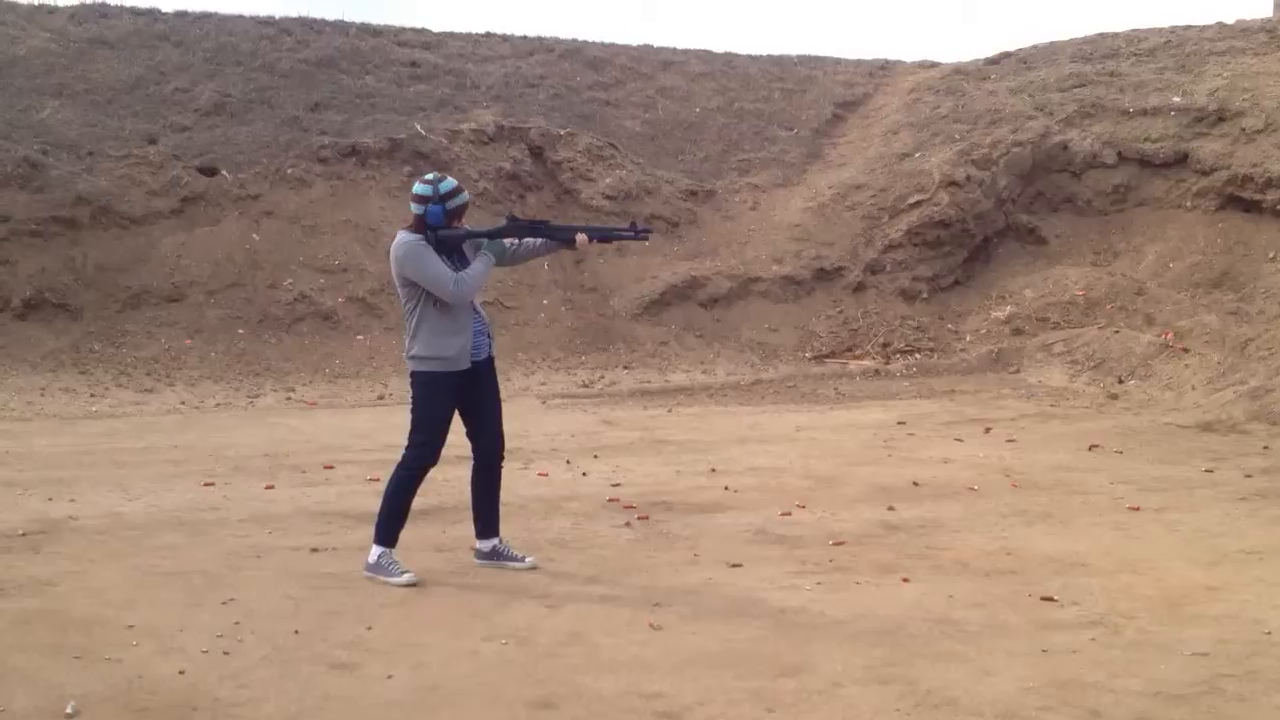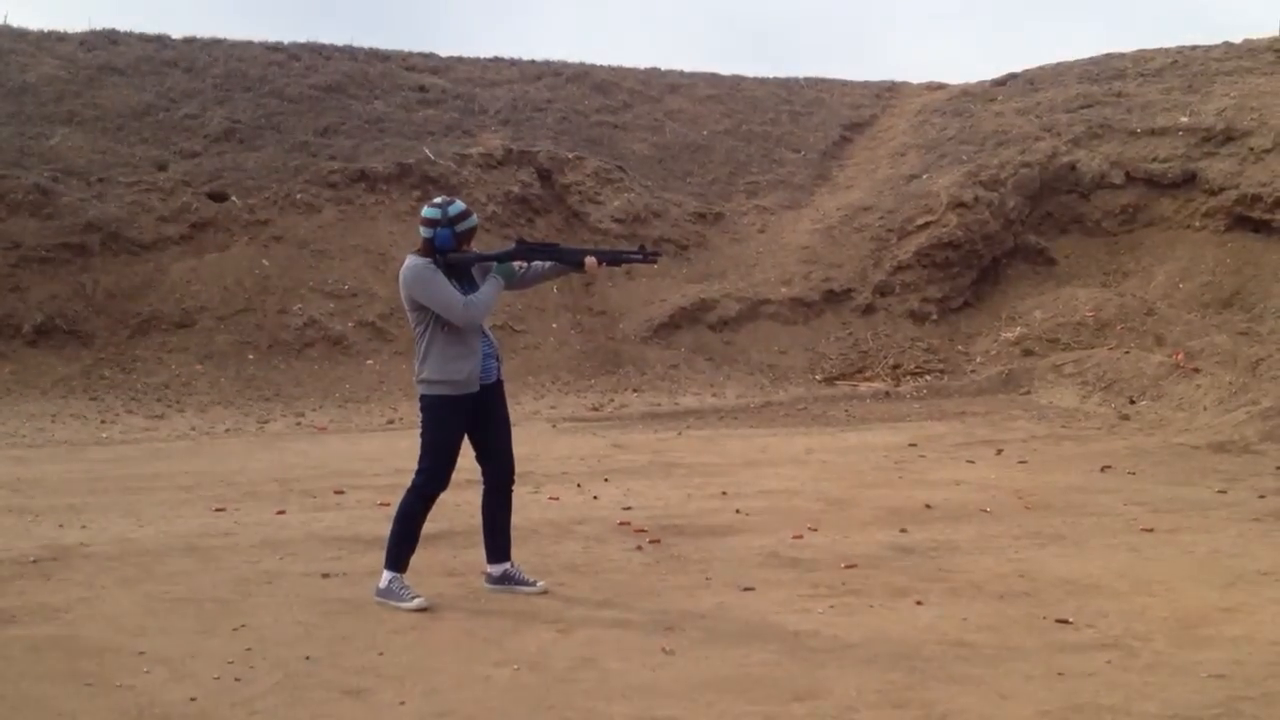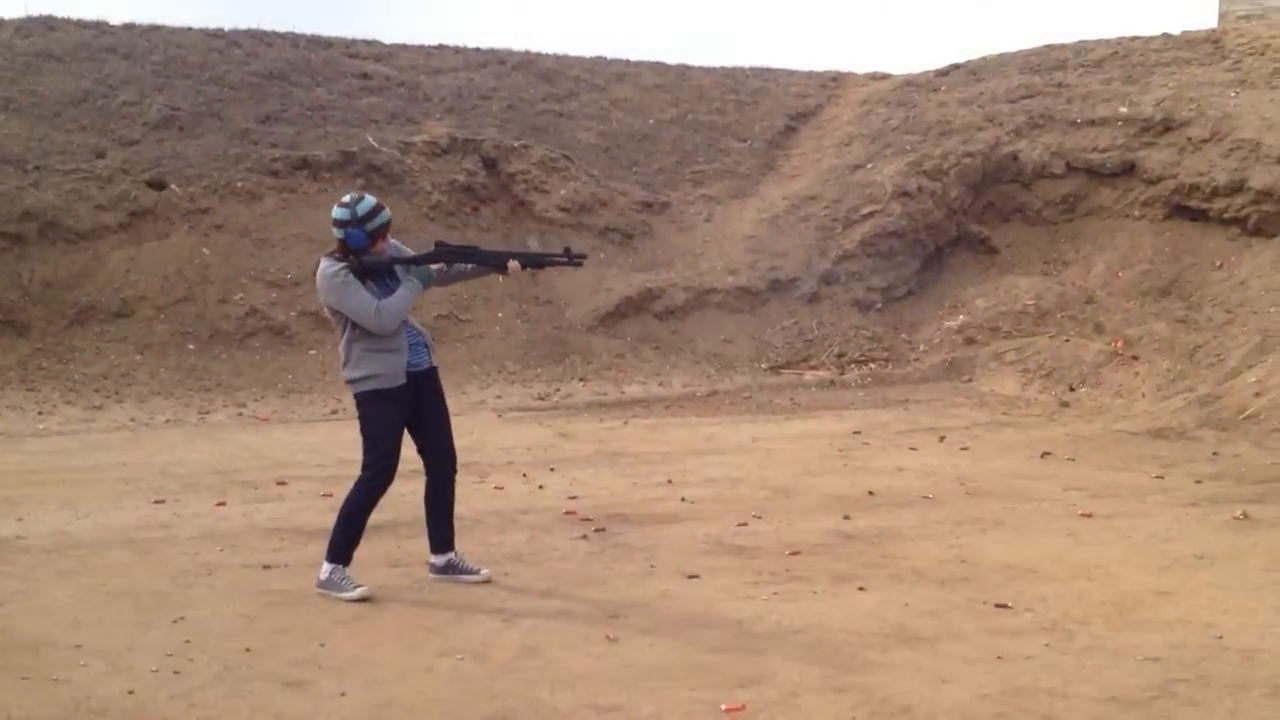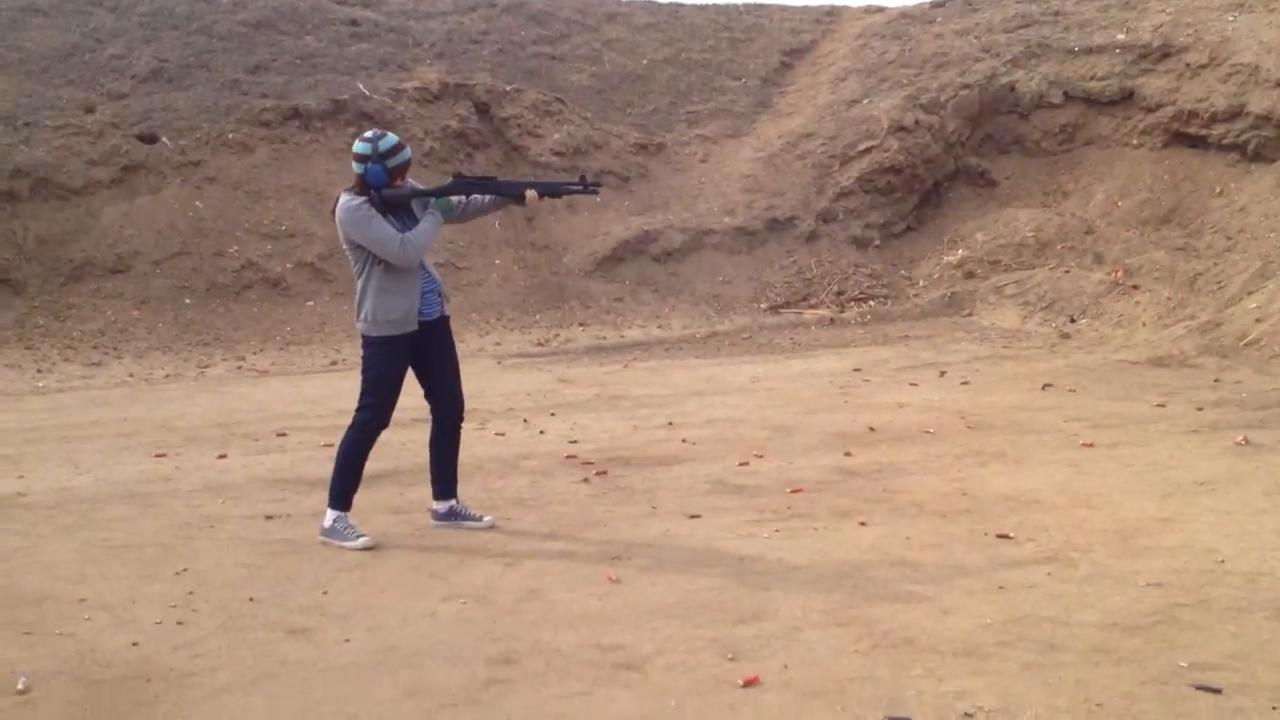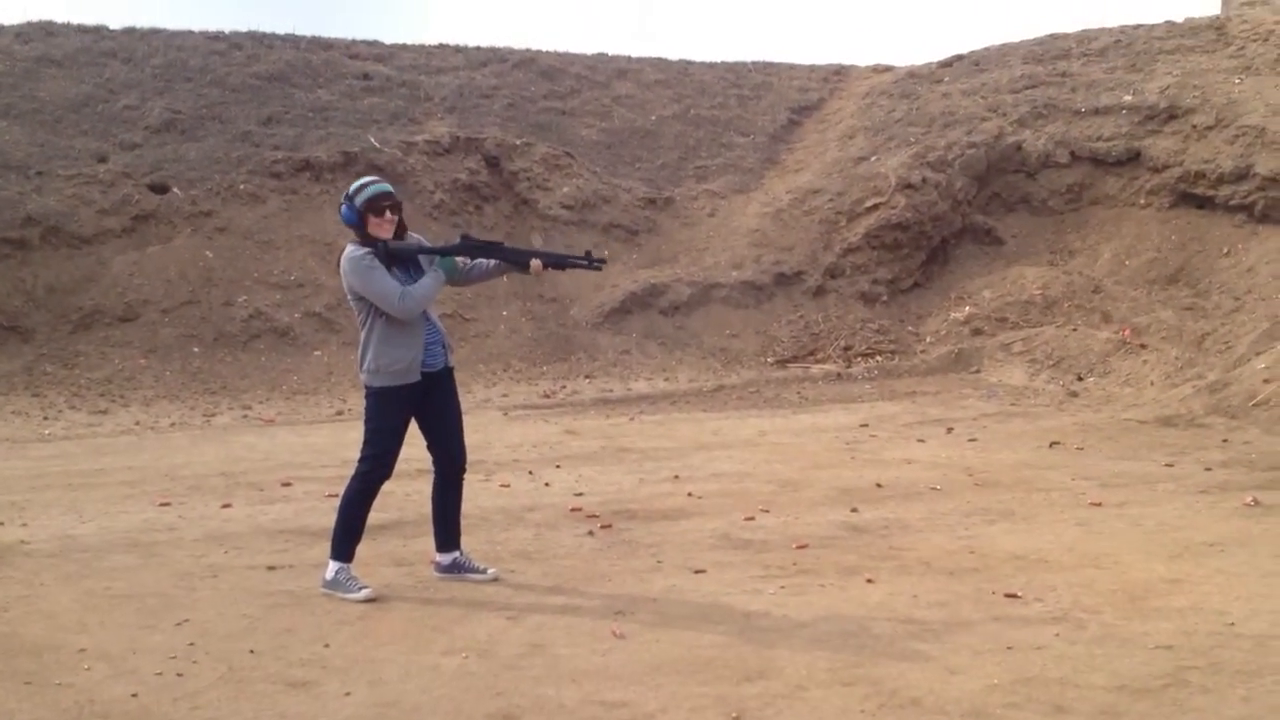
dt=1s
person 1, frame 1
left shoulder: (459, 239)
right shoulder: (408, 248)
left elbow: (510, 251)
right elbow: (457, 289)
left wrist: (564, 240)
right wrist: (486, 255)
left hip: (477, 361)
right hip: (436, 369)
left knee: (491, 450)
right knee: (420, 457)
left ankle: (488, 543)
right ankle: (380, 553)
person 1, frame 2
left shoulder: (466, 263)
right shoulder: (418, 271)
left elbow: (520, 275)
right elbow: (467, 313)
left wrist: (572, 264)
right wrist: (496, 278)
left hip: (486, 384)
right hip: (445, 392)
left knee: (501, 474)
right knee: (430, 482)
left ankle: (500, 568)
right ankle: (390, 578)
person 1, frame 3
left shoulder: (389, 253)
right shoulder: (333, 273)
left elbow: (440, 273)
right elbow: (380, 319)
left wrist: (493, 265)
right wrist: (414, 282)
left hip: (420, 371)
right hip: (379, 382)
left knee: (443, 464)
right knee: (378, 475)
left ankle: (443, 557)
right ankle: (333, 569)
person 1, frame 4
right shoulder: (352, 209)
left elbow: (458, 209)
right elbow: (404, 251)
left wrist: (510, 196)
right wrist: (434, 214)
left hip: (430, 317)
right hip: (388, 327)
left knee: (450, 409)
right knee: (372, 418)
left ankle: (446, 504)
right ankle: (335, 517)
person 1, frame 5
left shoulder: (410, 244)
right shoulder: (357, 259)
left elbow: (461, 272)
right elbow: (403, 305)
left wrist: (514, 263)
right wrist: (439, 272)
left hip: (435, 369)
right hip: (391, 378)
left knee: (452, 462)
right knee: (374, 469)
left ankle: (448, 556)
right ankle: (337, 569)
